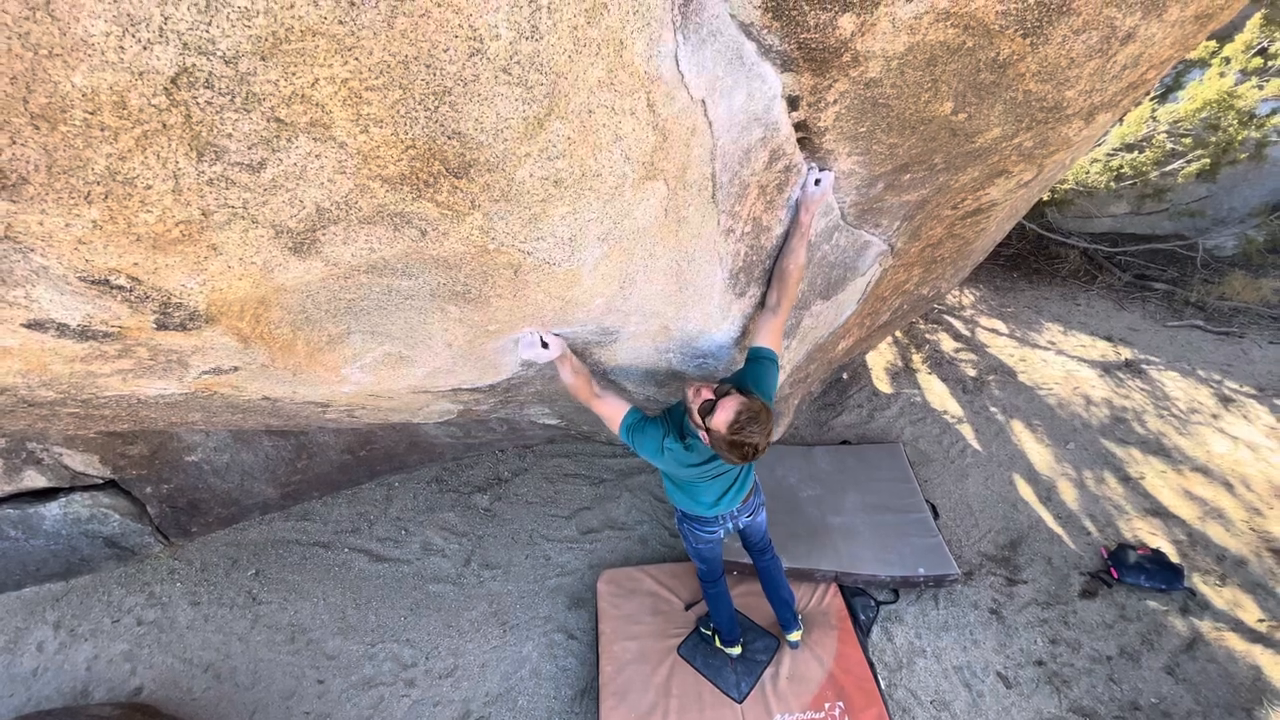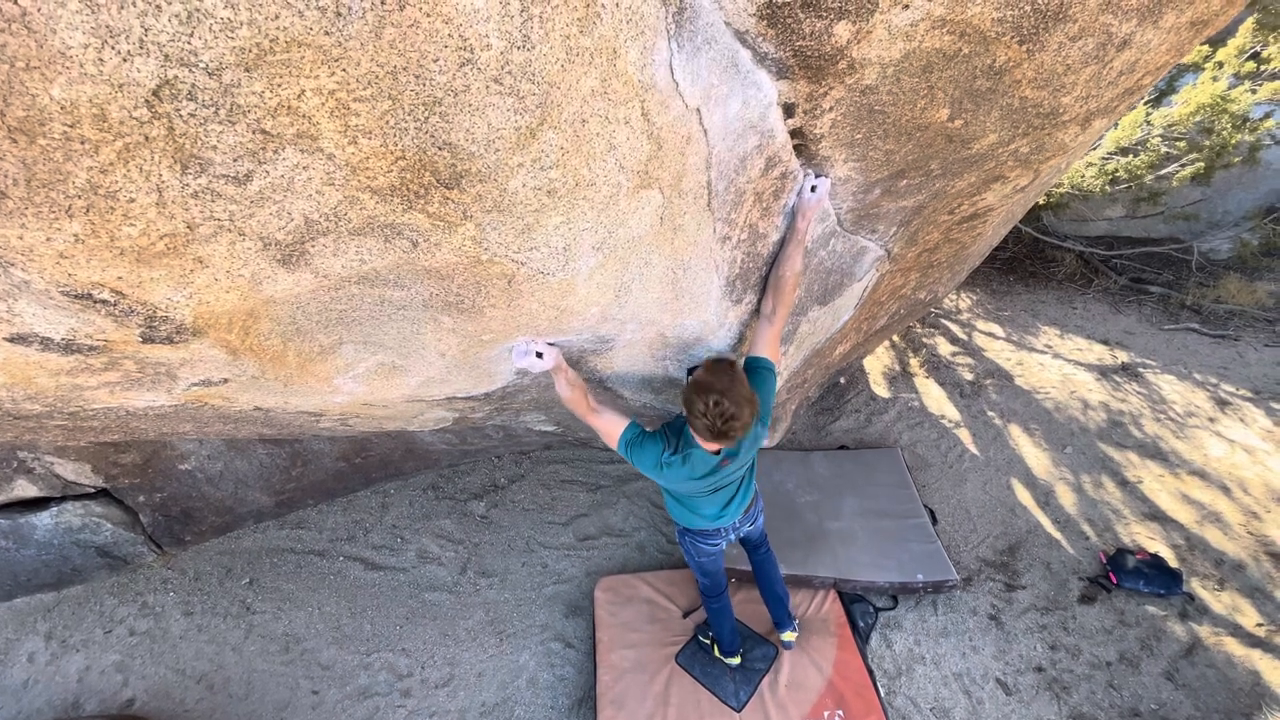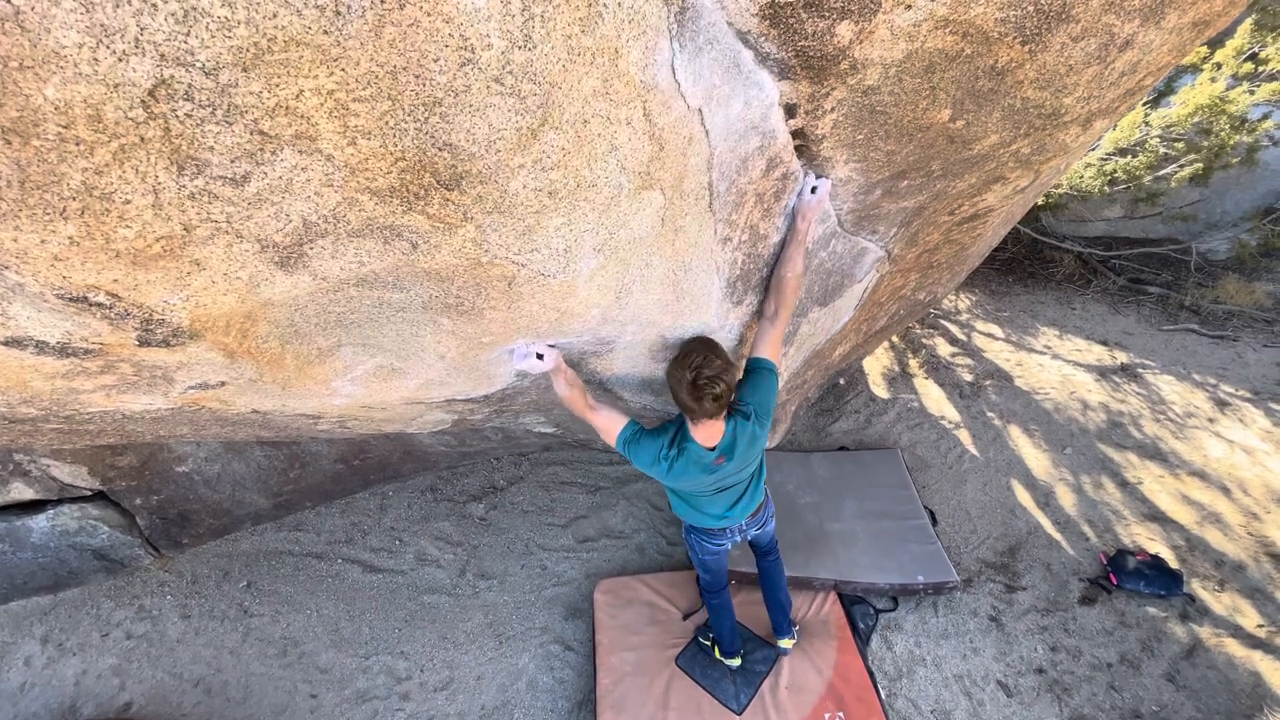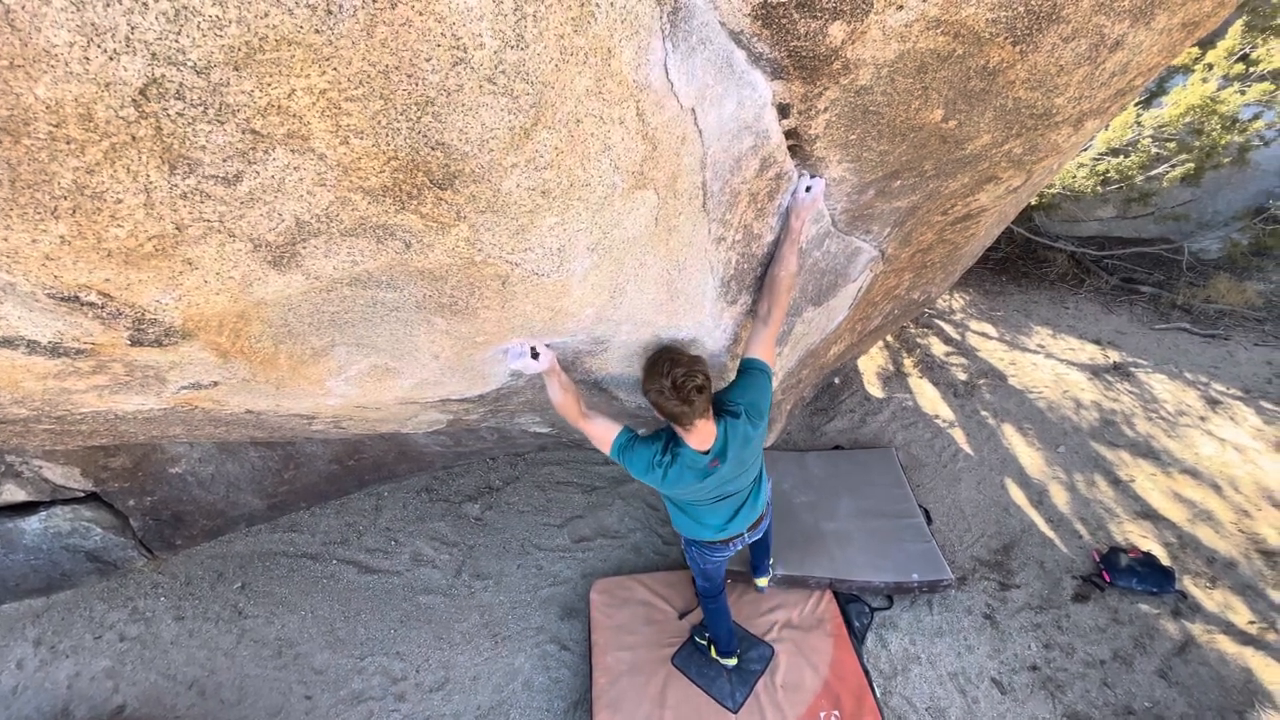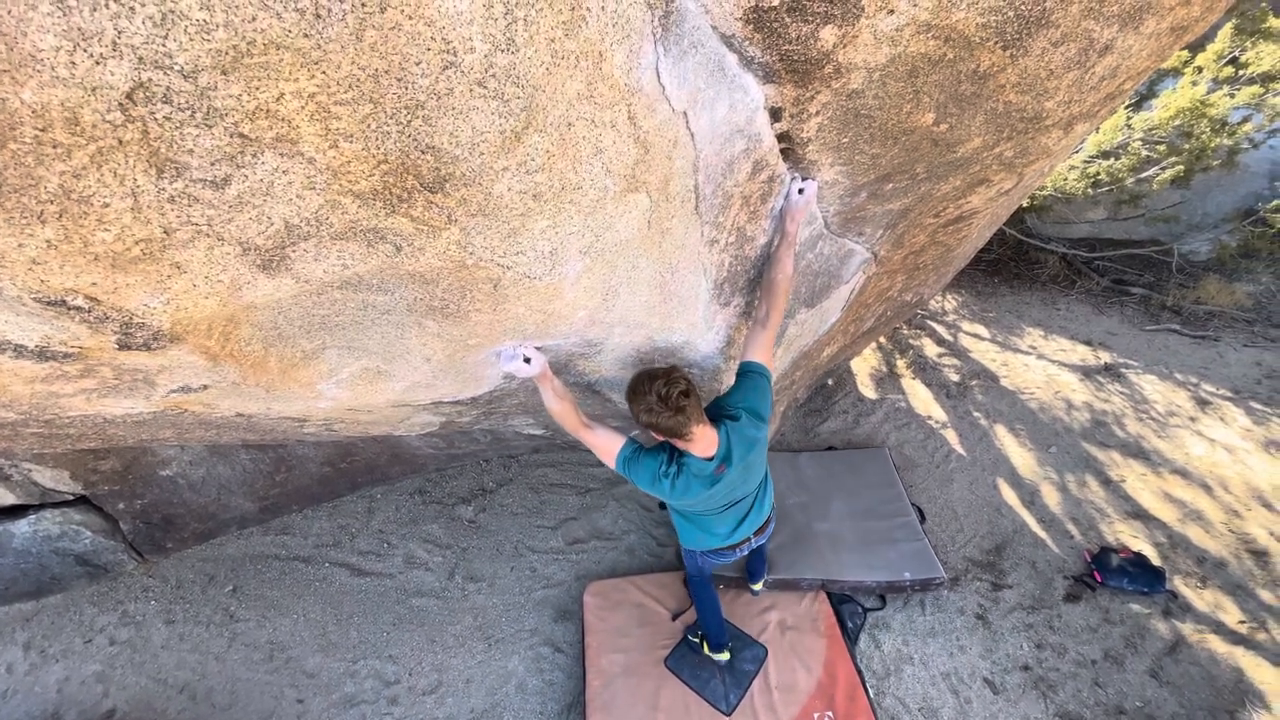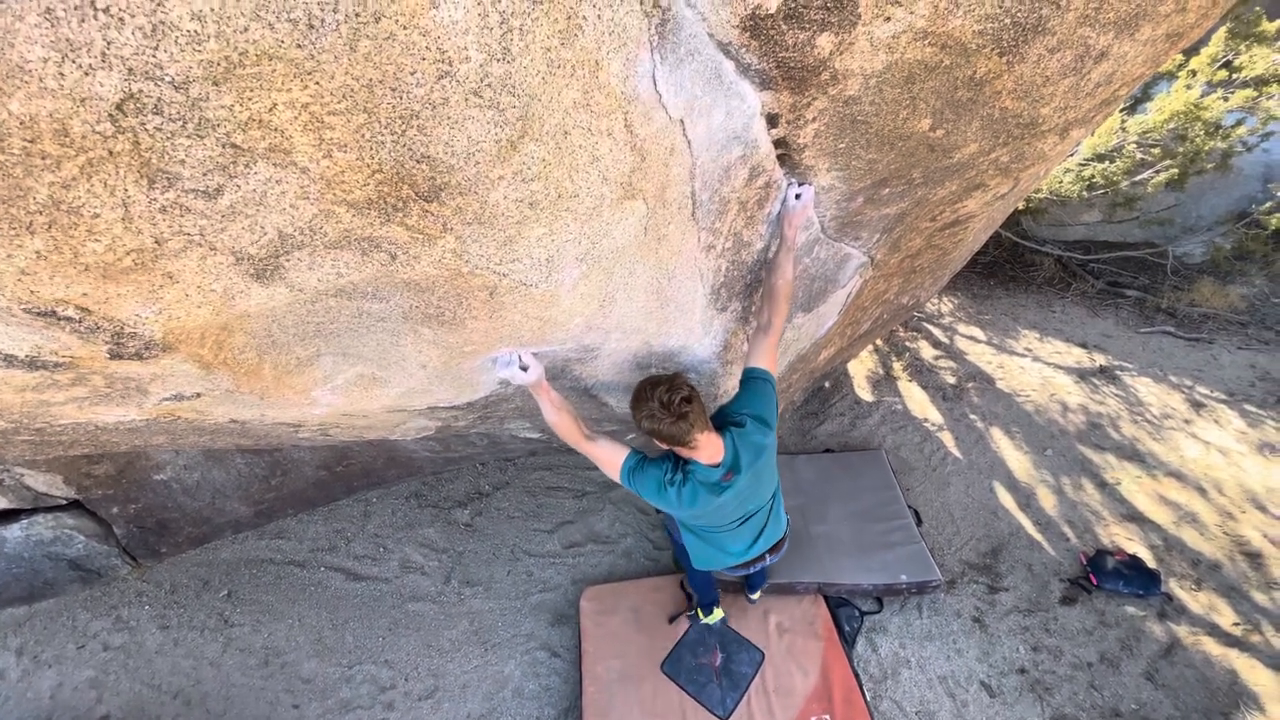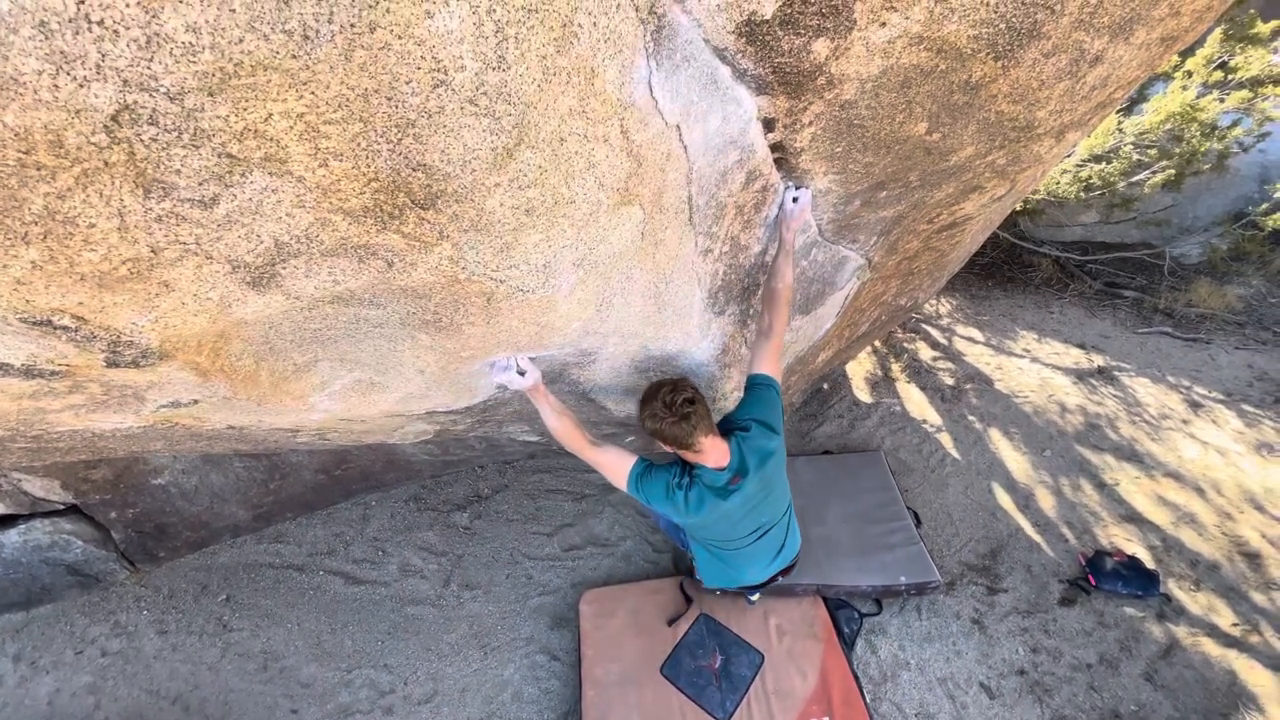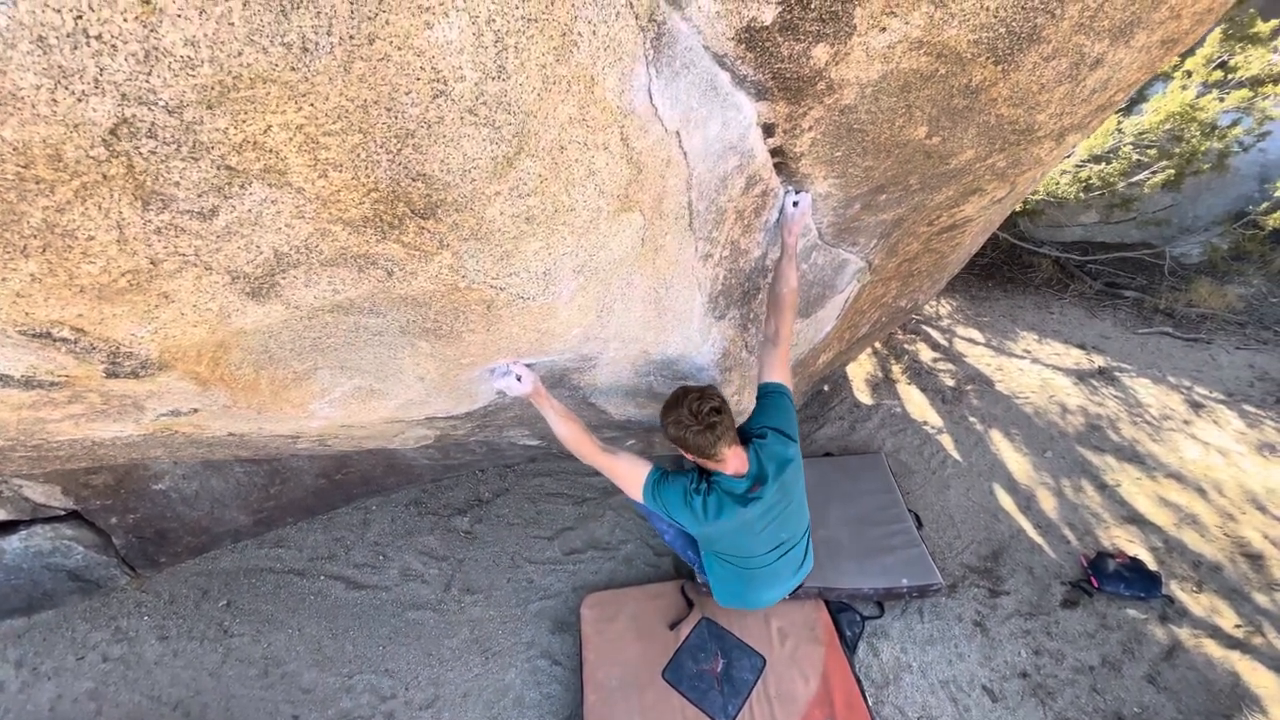
dt=0.5s
person 1, frame 1
left shoulder: (663, 444)
right shoulder: (755, 392)
left elbow: (593, 395)
right elbow: (778, 305)
left wrist: (560, 355)
right wrist: (806, 212)
left hip: (701, 521)
right hip: (747, 501)
left knee: (711, 574)
right knee: (764, 554)
left ankle: (728, 638)
right ankle: (791, 626)
person 1, frame 2
left shoulder: (661, 460)
right shoulder: (758, 417)
left elbow: (591, 411)
right elbow: (773, 313)
left wrist: (556, 367)
right wrist: (802, 220)
left hip: (701, 532)
right hip: (747, 510)
left knee: (712, 587)
right knee: (759, 547)
left ankle: (728, 648)
right ankle: (786, 625)
person 1, frame 3
left shoulder: (659, 456)
right shoulder: (755, 415)
left elbow: (590, 409)
right elbow: (775, 314)
left wrist: (555, 368)
right wrist: (803, 221)
left hip: (708, 532)
right hip: (756, 512)
left knee: (714, 585)
right knee: (769, 556)
left ankle: (728, 648)
right ankle: (784, 632)
person 1, frame 4
left shoulder: (654, 464)
right shoulder: (747, 413)
left elbow: (583, 417)
right elbow: (769, 314)
left wrist: (550, 370)
right wrist: (796, 222)
left hip: (708, 542)
right hip: (757, 518)
left knee: (710, 589)
left ankle: (724, 647)
right ankle: (762, 572)
person 1, frame 5
left shoulder: (661, 474)
right shoulder: (748, 417)
left elbow: (584, 428)
right elbow: (766, 319)
left wrist: (542, 376)
right wrist: (791, 226)
left hip: (712, 546)
right hip: (761, 525)
left knee: (699, 578)
left ankle: (716, 643)
right ankle: (757, 577)
person 1, frame 6
left shoulder: (668, 488)
right shoulder: (754, 426)
left elbow: (585, 440)
right elbow: (768, 327)
left wrist: (539, 386)
right wrist: (789, 233)
left hip: (723, 559)
right hip: (773, 541)
left ankle: (706, 604)
right ankle: (755, 584)
person 1, frame 7
left shoulder: (675, 492)
right shoulder: (761, 432)
left elbow: (587, 447)
right elbow: (770, 329)
left wrist: (536, 391)
right wrist: (787, 235)
left hip: (731, 576)
right hip: (785, 557)
left knee: (657, 504)
person 1, frame 8
left shoulder: (694, 501)
right shoulder: (777, 439)
left elbow: (597, 455)
right elbow: (777, 335)
left wrist: (537, 395)
right wrist: (790, 240)
left hip: (744, 593)
right hip: (798, 569)
left knee: (641, 494)
left ankle: (708, 575)
